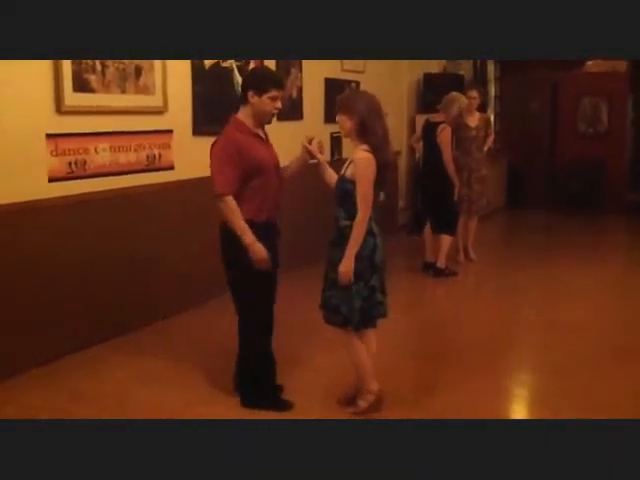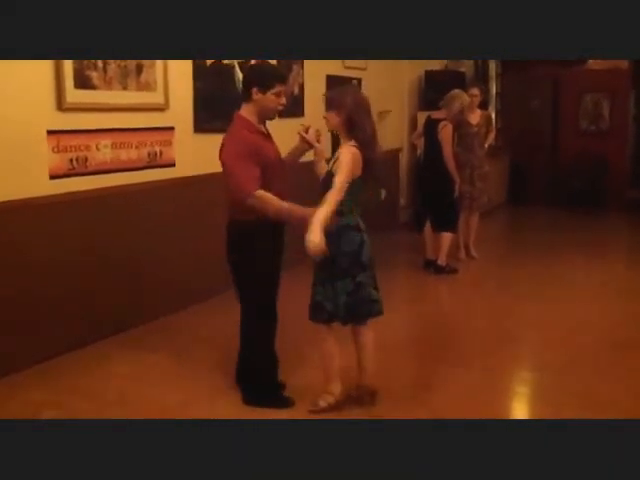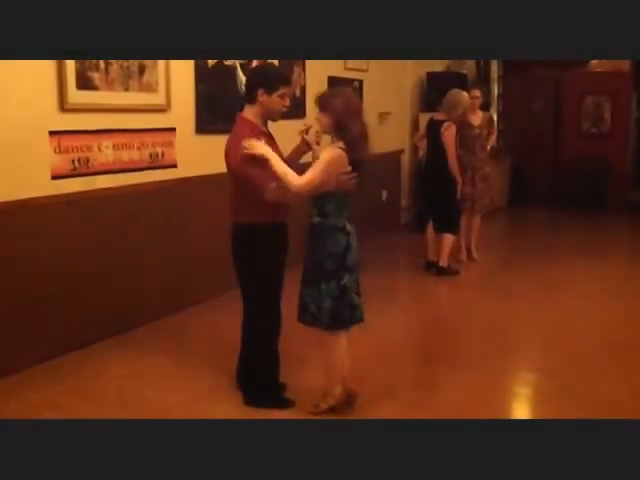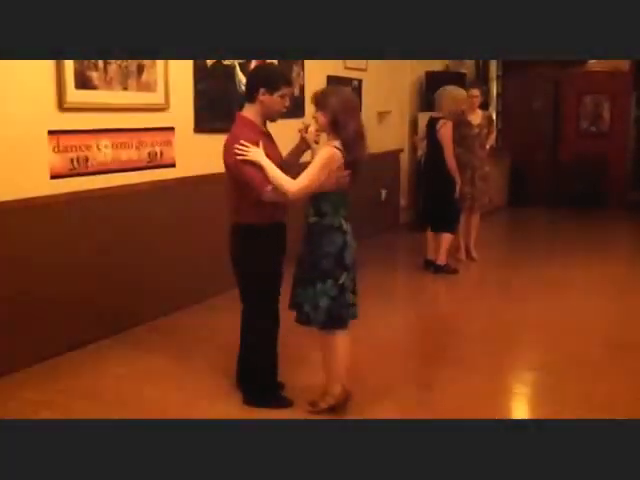
dt=0.4s
person 1, frame 1
left shoulder: (261, 135)
right shoulder: (230, 141)
right elbow: (225, 198)
left wrist: (302, 160)
right wrist: (250, 243)
left hip: (265, 232)
right hip: (245, 238)
left knee: (260, 312)
right knee: (256, 315)
left ankle: (249, 378)
right ankle: (257, 390)
person 1, frame 2
left shoulder: (260, 131)
right shoulder: (238, 139)
right elbow: (252, 195)
left wrist: (301, 149)
right wrist: (304, 213)
left hip: (266, 233)
right hip: (250, 235)
left knee: (259, 308)
right knee: (260, 311)
left ankle: (251, 375)
right ankle: (259, 387)
person 1, frame 3
left shoulder: (260, 132)
right shoulder: (243, 140)
right elbow: (272, 190)
left wrist: (301, 149)
right wrist: (327, 185)
left hip: (268, 232)
right hip: (255, 236)
left knee: (261, 309)
right knee: (263, 311)
left ankle: (252, 377)
right ankle: (260, 389)
person 1, frame 4
left shoulder: (260, 131)
right shoulder: (242, 138)
left elbow: (277, 172)
right elbow: (269, 191)
left wrist: (302, 147)
right wrist: (324, 185)
left hip: (267, 232)
right hip: (254, 236)
left knee: (259, 308)
right knee: (262, 311)
left ankle: (251, 377)
right ankle: (259, 389)
person 2, frame 1
left shoulder: (364, 158)
right shoulder: (360, 155)
left elbow: (362, 212)
right elbow: (342, 189)
left wrist: (349, 257)
right wrist: (320, 161)
left hip: (358, 247)
right hip: (353, 244)
left knee: (349, 324)
right knee: (362, 323)
left ankle: (372, 389)
right ankle: (363, 387)
person 2, frame 2
left shoulder: (349, 152)
right shoulder: (349, 150)
left elbow: (337, 192)
right elbow: (329, 180)
left wrist: (316, 225)
right wrist: (316, 149)
left hip: (342, 239)
right hip: (350, 238)
left knee: (327, 320)
right knee: (358, 318)
left ankle: (334, 390)
right ankle: (365, 385)
person 2, frame 3
left shoulder: (335, 153)
right shoulder: (344, 151)
left elbow: (299, 185)
left wrist: (269, 153)
left hip: (330, 240)
right hip: (338, 238)
left knee: (331, 322)
right knee: (337, 321)
left ankle: (336, 392)
right ankle: (344, 386)
person 2, frame 4
left shoulder: (331, 153)
right shoulder: (343, 149)
left elbow: (295, 190)
left wrist: (263, 160)
left hip: (327, 240)
right hip: (336, 238)
left knee: (329, 321)
right knee: (336, 319)
left ankle: (334, 391)
right ankle: (339, 386)
person 3, frame 1
left shoulder: (429, 121)
right shoulder: (444, 128)
left elbow: (414, 141)
right elbow: (447, 161)
right wrist: (456, 182)
left hip: (426, 176)
right hip: (441, 179)
left knee: (430, 218)
right knee: (449, 220)
left ankle: (429, 260)
right ankle: (440, 265)
person 3, frame 2
left shoulder: (430, 118)
right shoulder: (446, 125)
left elbow: (415, 138)
right elbow: (448, 158)
right wrist: (456, 179)
left hip: (426, 173)
right hip: (440, 176)
left knee: (430, 216)
right knee: (449, 218)
left ankle: (430, 258)
right ankle: (441, 262)
person 3, frame 3
left shoulder: (432, 120)
right shoulder: (449, 127)
left elbow: (417, 139)
right elbow: (451, 159)
right wrist: (459, 181)
left hip: (429, 174)
right hip: (443, 178)
left knee: (432, 217)
right knee: (451, 219)
left ankle: (431, 260)
right ankle: (443, 264)
person 3, frame 4
left shoulder: (433, 119)
right shoulder: (446, 123)
left elbow: (421, 139)
right elbow: (449, 156)
right wrist: (457, 179)
left hip: (430, 173)
right hip: (442, 176)
left knee: (433, 215)
right knee: (450, 217)
left ankle: (430, 258)
right ankle: (441, 262)
person 4, frame 1
left shoulder: (485, 119)
right shoulder: (457, 120)
left elbow: (491, 136)
left wrist: (484, 149)
left hip: (478, 167)
right hip: (460, 167)
left knee: (474, 208)
right knee: (461, 208)
left ankle: (469, 247)
right ankle: (460, 249)
person 4, frame 2
left shoulder: (486, 116)
left elbow: (491, 133)
left wrist: (486, 145)
left hip: (479, 163)
right hip: (462, 163)
left knee: (475, 205)
right knee: (462, 205)
left ankle: (471, 244)
right ankle: (461, 246)
person 4, frame 3
left shoulder: (488, 118)
right shoulder: (460, 119)
left elbow: (493, 134)
left wrist: (488, 147)
left hip: (481, 165)
right hip: (464, 165)
left knee: (478, 207)
right knee: (464, 206)
left ankle: (472, 246)
right ankle: (462, 247)
person 4, frame 4
left shoulder: (487, 117)
right shoulder: (459, 118)
left elbow: (492, 133)
left wrist: (487, 146)
left hip: (480, 164)
right hip: (463, 165)
left knee: (476, 206)
right knee: (463, 206)
left ankle: (471, 246)
right ankle: (461, 246)
